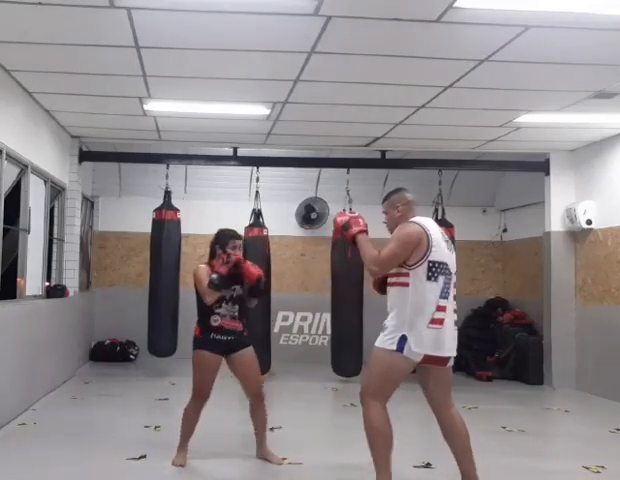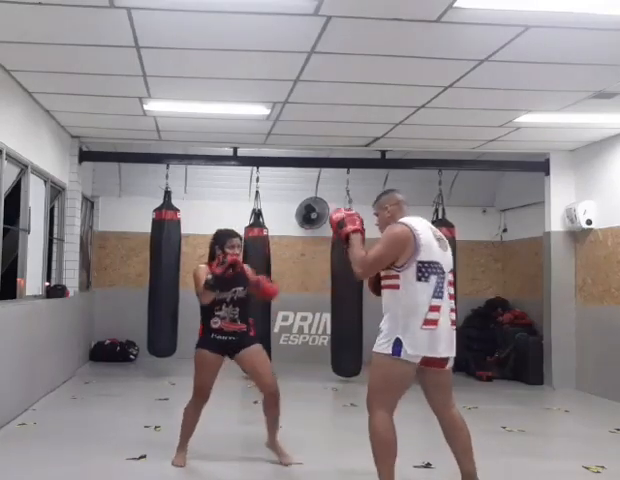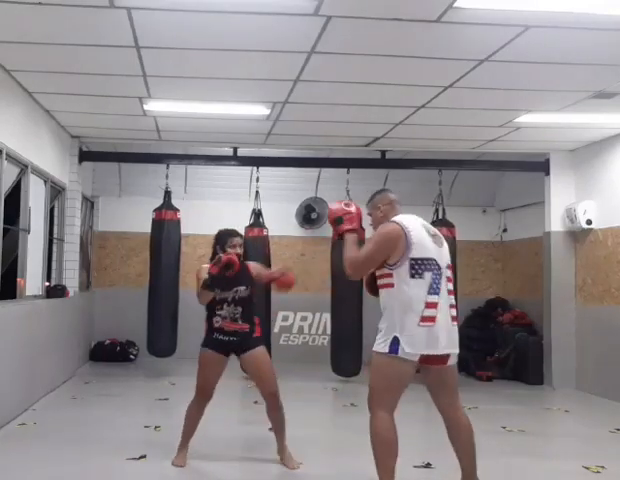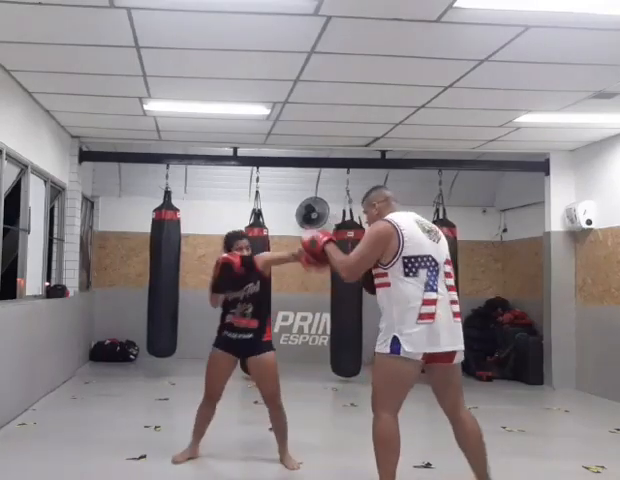
dt=0.1s
person 1, frame 1
left shoulder: (410, 230)
right shoulder: (440, 235)
left elbow: (375, 267)
left wrist: (358, 234)
right wrist: (390, 281)
left hip: (409, 330)
right hip: (442, 334)
left knee: (371, 400)
right knee: (444, 408)
person 1, frame 2
left shoulder: (399, 230)
right shoulder: (435, 234)
left elbow: (363, 269)
left wrist: (352, 232)
right wrist: (386, 280)
left hip: (405, 333)
right hip: (439, 334)
left knee: (379, 408)
right knee: (446, 409)
person 1, frame 3
left shoulder: (391, 229)
right shoulder: (432, 232)
left elbow: (354, 268)
left wrist: (348, 229)
right wrist: (384, 278)
left hip: (406, 332)
right hip: (442, 332)
left knee: (381, 409)
right knee: (451, 409)
person 1, frame 4
left shoulder: (384, 228)
right shoulder: (431, 229)
left elbow: (348, 271)
left wrist: (325, 243)
left hip: (407, 331)
right hip: (445, 331)
left knee: (384, 410)
right knee: (456, 409)
person 2, frame 1
left shoulder: (242, 269)
right shoulder: (204, 269)
left elbow: (251, 303)
right elbow: (207, 298)
left wrist: (255, 283)
right wrist: (224, 271)
left hip: (238, 338)
right hip: (208, 339)
left knee: (257, 393)
right knee: (199, 397)
left ankle: (262, 447)
right ankle: (182, 449)
person 2, frame 2
left shoulder: (244, 270)
right shoulder: (203, 270)
left elbow: (256, 294)
right elbow: (204, 298)
left wrist: (265, 288)
right wrist: (220, 271)
left hip: (244, 338)
right hip: (212, 339)
left knee: (271, 390)
right knee: (200, 397)
left ankle: (273, 441)
right ankle: (182, 449)
person 2, frame 3
left shoulder: (250, 267)
right shoulder: (207, 270)
left elbow: (272, 274)
right elbow: (203, 299)
left wrist: (280, 276)
right wrist: (217, 272)
left hip: (248, 338)
right hip: (216, 339)
left knee: (272, 395)
right knee: (201, 396)
left ankle: (283, 449)
right ankle: (182, 449)
person 2, frame 4
left shoulder: (260, 262)
right shoulder: (221, 270)
left elbow: (285, 257)
right elbow: (215, 302)
left wrist: (298, 255)
right wrist: (222, 274)
left hip: (258, 340)
right hip: (227, 339)
left knee: (273, 400)
right knee: (210, 397)
left ankle: (284, 452)
right ankle: (193, 446)
